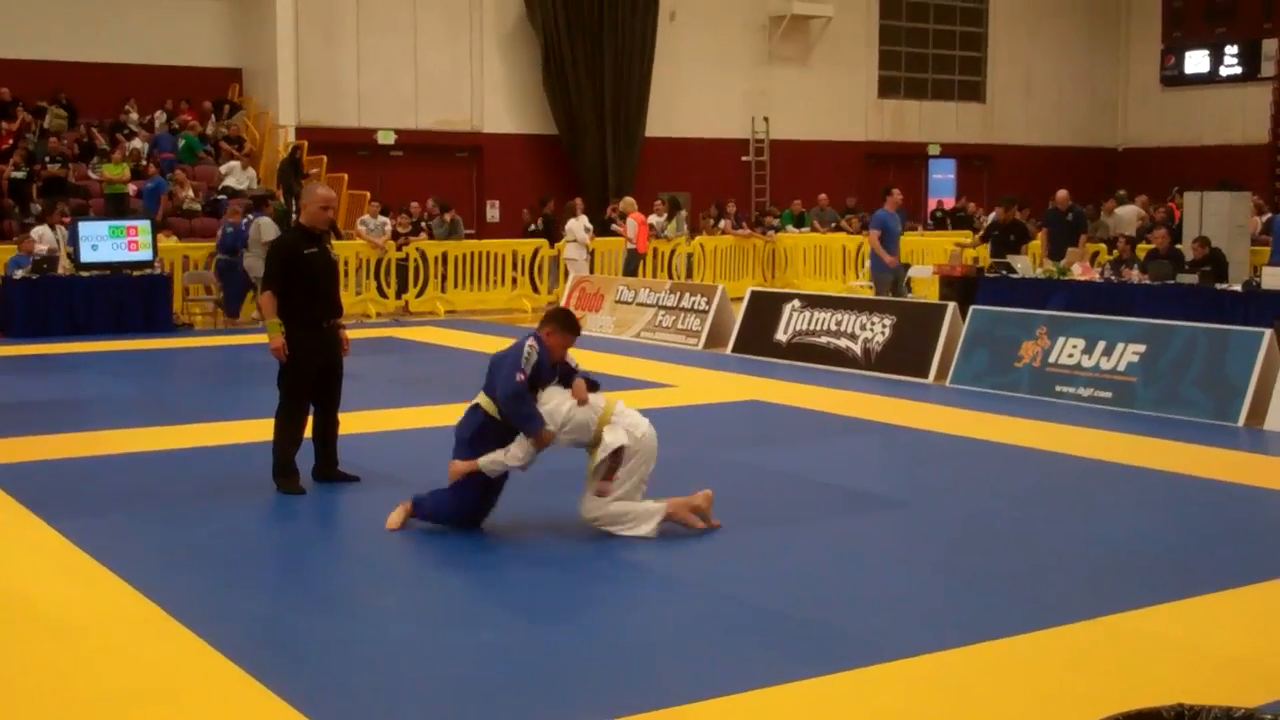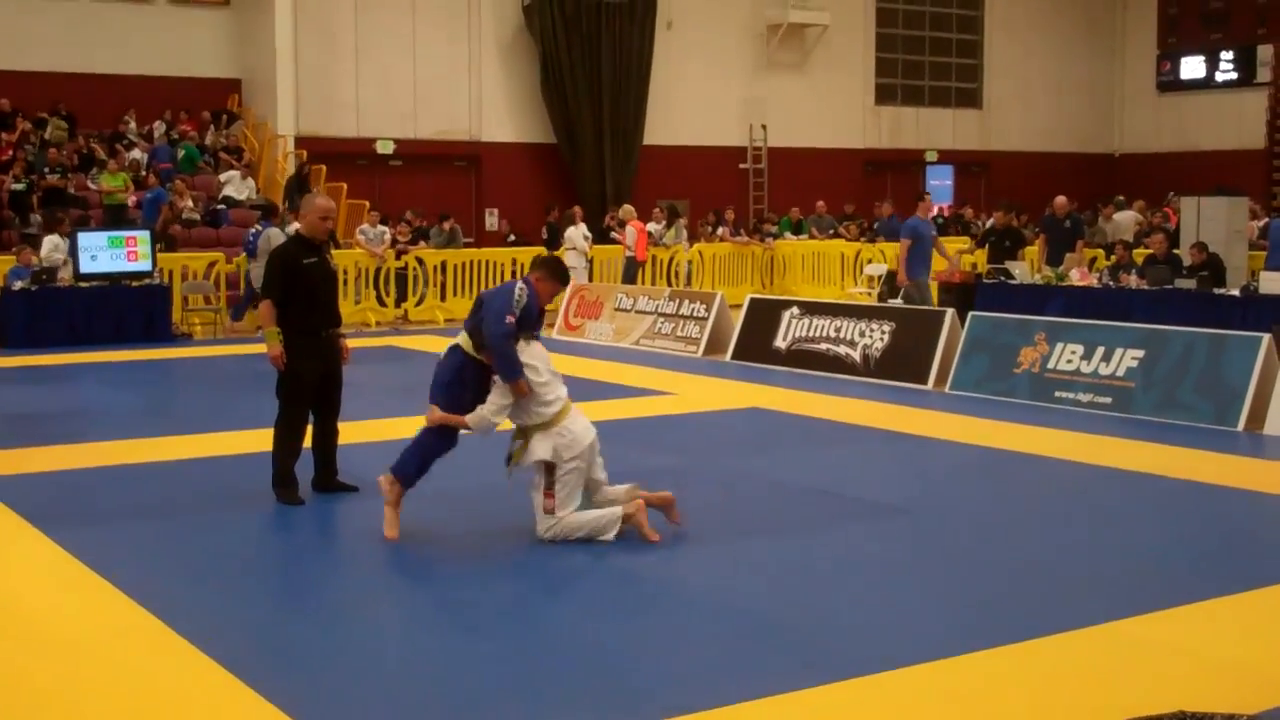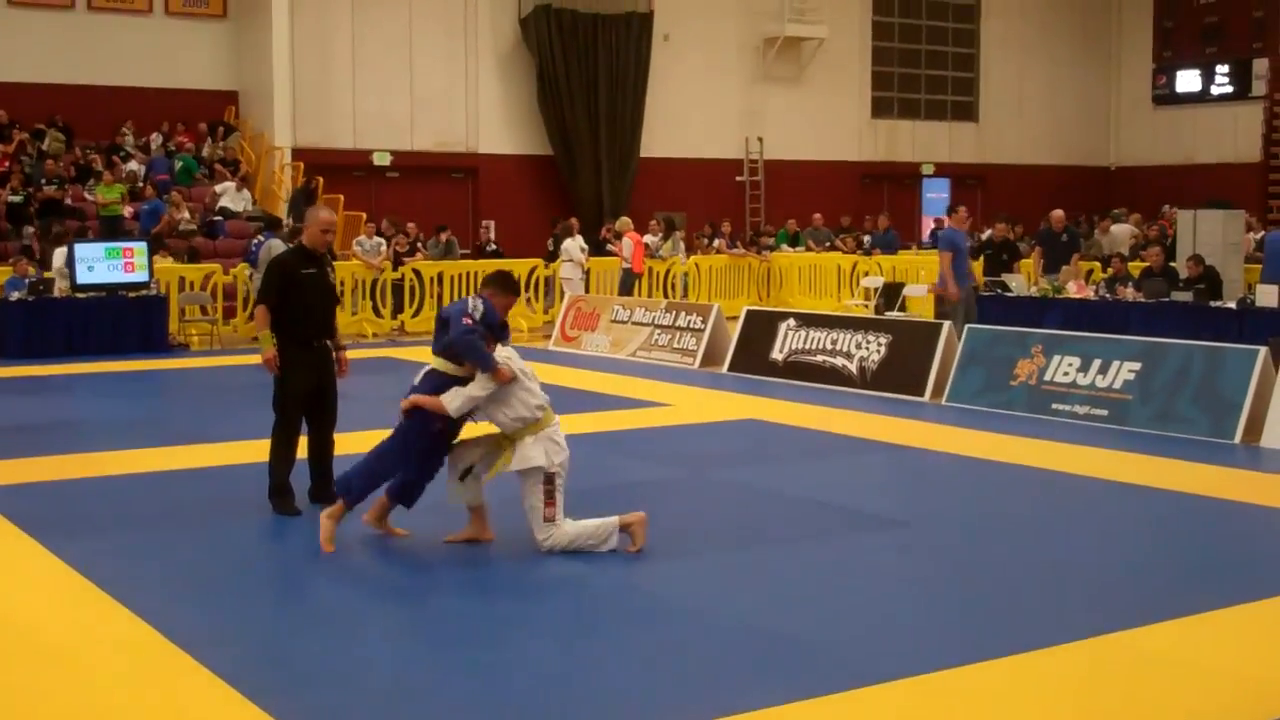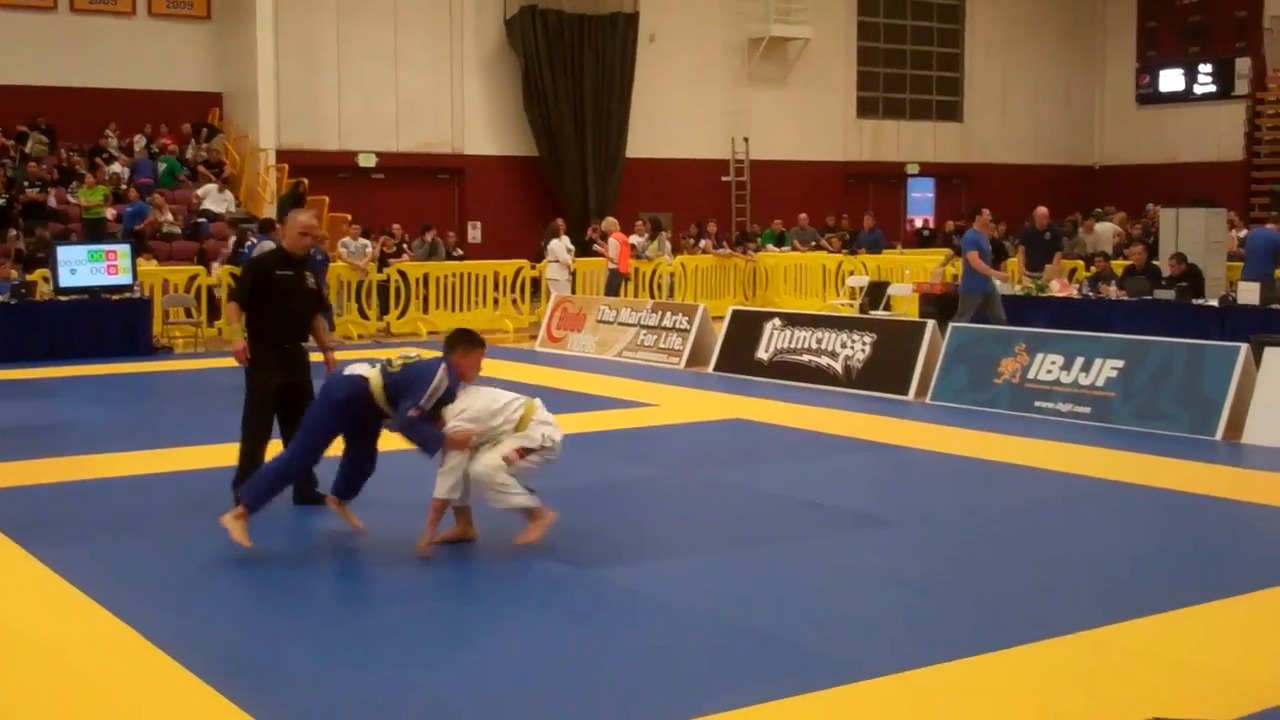
dt=0.3s
person 1, frame 1
left shoulder: (325, 241)
right shoulder: (286, 244)
right elbow: (268, 291)
left wrist: (338, 326)
right wrist: (274, 331)
left hip: (327, 334)
right hip: (298, 337)
left knee: (328, 405)
right knee: (293, 407)
left ankle: (326, 467)
right ankle: (284, 473)
person 1, frame 2
left shoulder: (324, 251)
right shoulder: (285, 254)
right elbow: (267, 300)
left wrist: (338, 335)
right wrist: (272, 339)
left hip: (326, 343)
right hip: (298, 346)
left knee: (328, 414)
right knee: (293, 416)
left ankle: (326, 477)
right ankle: (284, 483)
person 1, frame 3
left shoulder: (326, 264)
right shoulder: (284, 263)
right elbow: (262, 305)
left wrist: (338, 347)
right wrist: (266, 343)
left hip: (321, 353)
right hip: (291, 354)
left knee: (324, 424)
right knee: (287, 424)
left ankle: (322, 488)
right ankle: (280, 493)
person 1, frame 4
left shoulder: (309, 271)
right shoulder: (262, 265)
left elbow: (315, 314)
right elbow: (235, 303)
left wrist: (326, 348)
right wrist: (238, 335)
left hip: (295, 354)
right hip: (263, 354)
left knee: (299, 423)
right knee: (258, 421)
left ankle: (304, 487)
right ankle: (243, 484)
person 2, frame 1
left shoulder: (554, 357)
right shoulder: (527, 350)
right elbow: (511, 395)
left wrist: (579, 382)
right wrist: (536, 429)
left hip: (503, 433)
right hip: (482, 430)
right knee: (460, 509)
right ankle: (409, 508)
person 2, frame 2
left shoulder: (533, 307)
right shoulder: (517, 292)
right elbow: (498, 336)
right wrist: (515, 378)
left hip: (480, 373)
right hip: (460, 369)
left knee: (444, 433)
right knee: (441, 432)
left ankle: (394, 482)
right ankle: (394, 495)
person 2, frame 3
left shoulder: (494, 323)
right shoulder: (473, 307)
right elbow: (464, 338)
right wrist: (494, 369)
right hip: (437, 389)
left knee: (429, 459)
right knee: (398, 451)
left ankle: (379, 514)
right ankle: (335, 512)
person 2, frame 4
left shoulder: (440, 370)
right shoulder: (441, 377)
left elbow: (422, 417)
right elbow: (407, 423)
right wrist: (446, 439)
left hip: (362, 397)
right hip: (348, 395)
left knee: (363, 460)
right knee: (300, 456)
left ankle: (339, 500)
right ankle: (239, 514)
person 3, frame 1
left shoulder: (541, 413)
right shoulder: (544, 394)
left elbow: (516, 456)
left wrist: (467, 467)
left hip: (626, 439)
right hip: (633, 431)
left knee: (595, 511)
right knee: (618, 507)
left ankle: (674, 508)
right ankle: (693, 502)
person 3, frame 2
right shoulder: (531, 347)
left elbow: (487, 420)
left wrist: (441, 418)
left hip: (561, 441)
right hip: (576, 428)
left knee: (550, 529)
right knee: (597, 497)
left ankle: (626, 513)
right ankle: (653, 499)
person 3, frame 3
left shoulder: (497, 364)
right shoulder: (500, 355)
left elbow: (456, 404)
left wrist: (416, 400)
left hip: (541, 445)
left knee: (550, 539)
right knee: (460, 457)
left ankle: (627, 521)
right ankle: (479, 527)
person 3, frame 4
left shoulder: (456, 423)
right shoulder: (451, 403)
left elbow: (449, 476)
left wrist: (430, 527)
left hip: (539, 433)
right hip: (521, 428)
left knee: (482, 471)
right knee: (456, 459)
left ankle: (537, 513)
right ankle: (464, 526)
